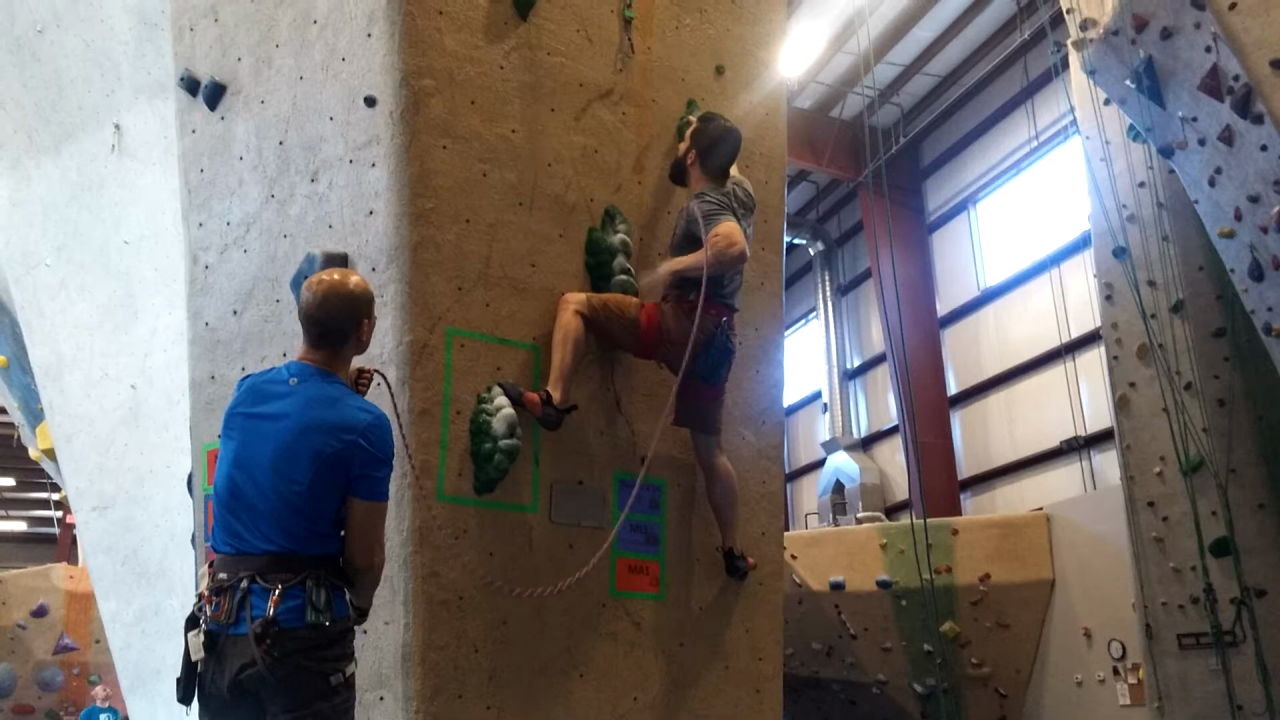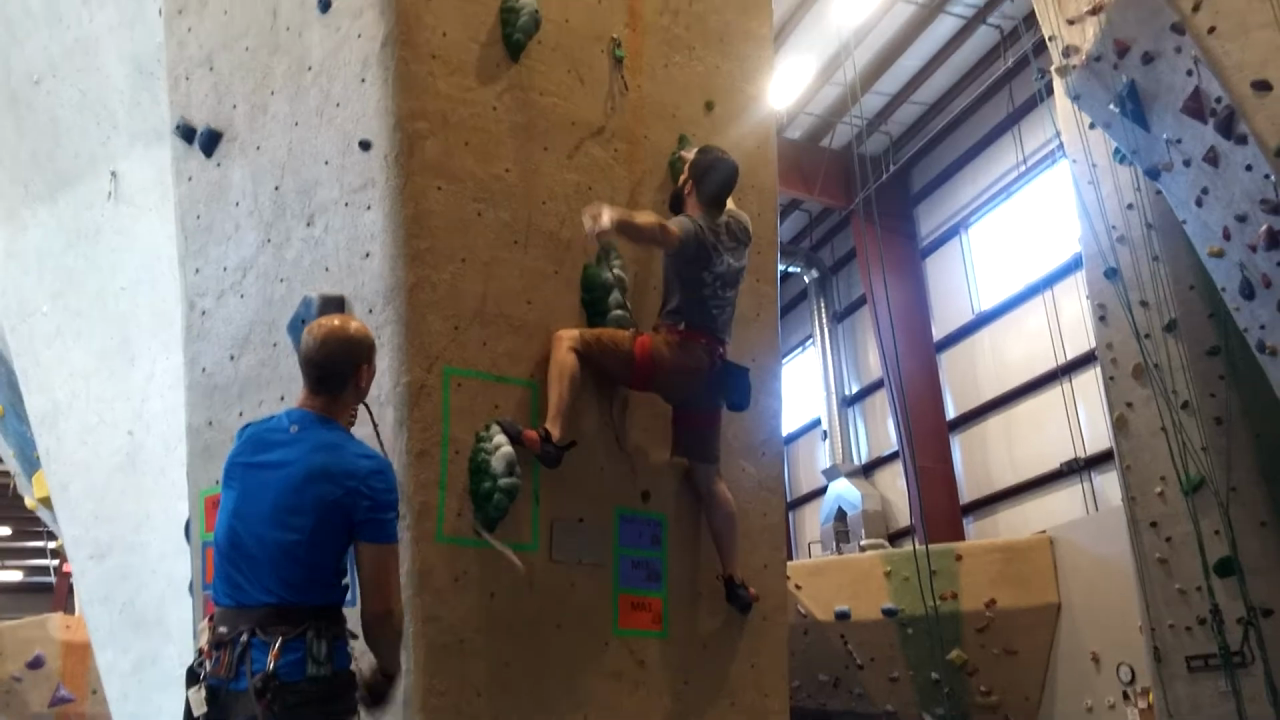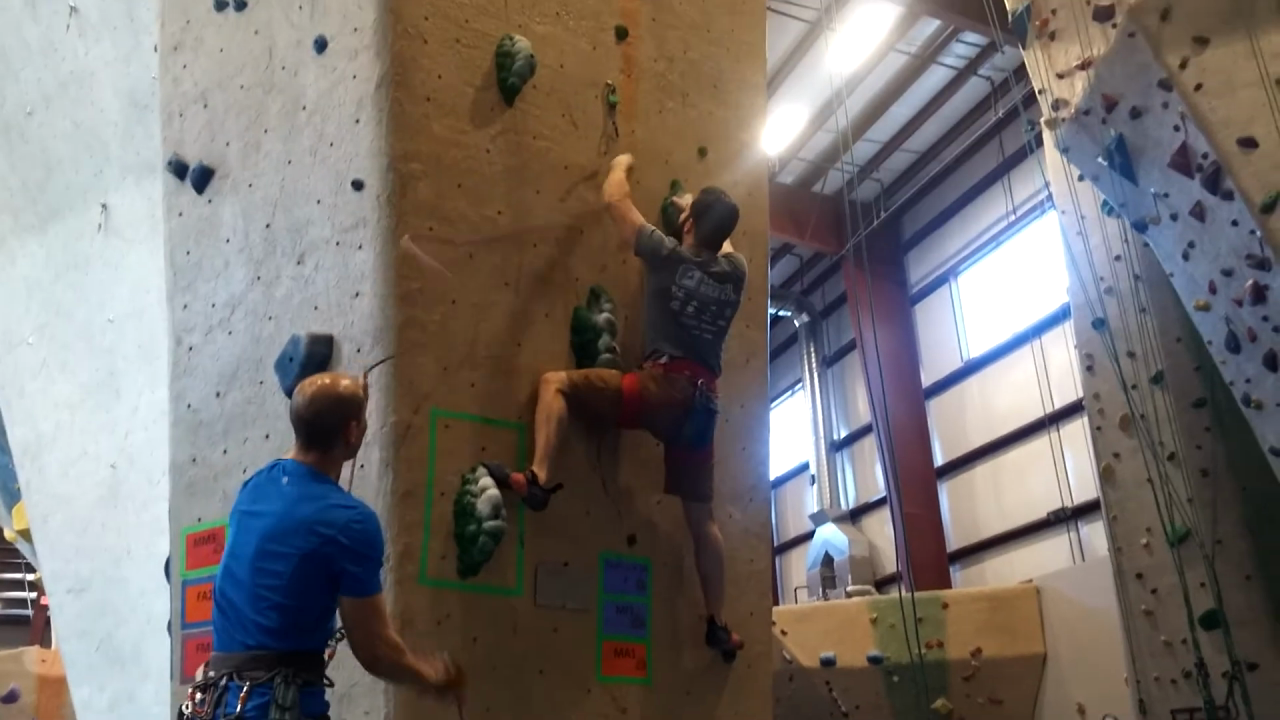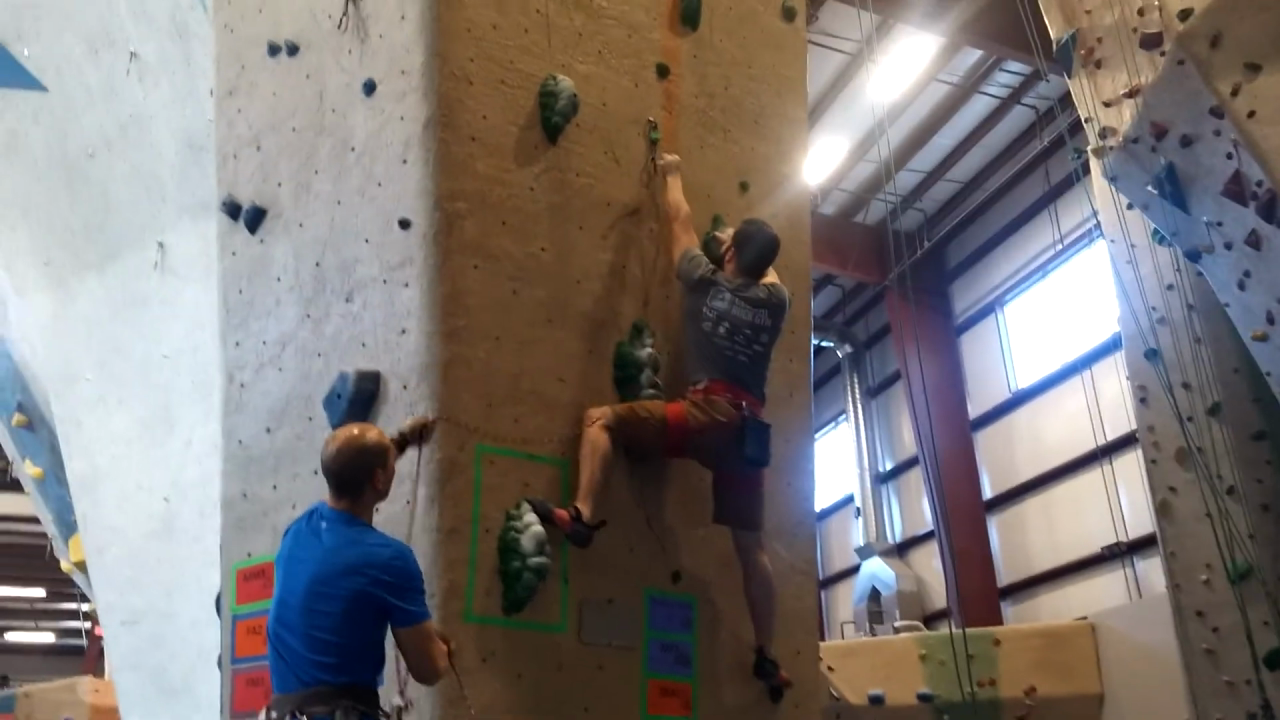
dt=0.4s
person 1, frame 1
left shoulder: (704, 203)
right shoulder: (740, 194)
left elbow: (734, 247)
right elbow: (728, 160)
left wrist: (672, 266)
right wrist: (714, 134)
left hip: (688, 323)
right hip: (716, 336)
left knee: (574, 304)
right knee: (709, 449)
left ankle: (553, 400)
right ankle: (734, 551)
person 1, frame 2
left shoulder: (692, 229)
right shoulder: (737, 228)
left elbow: (660, 232)
right elbow: (724, 196)
left wrist: (617, 217)
right wrist: (710, 166)
left hip: (677, 351)
right hip: (710, 364)
left knee: (567, 341)
right knee: (708, 477)
left ankle: (552, 437)
right ankle: (734, 580)
person 1, frame 3
left shoulder: (669, 257)
right shoulder: (733, 273)
left elbow: (616, 200)
right elbow: (723, 239)
left wrist: (620, 166)
right wrist: (705, 208)
left hip: (662, 387)
right hip: (700, 401)
left knee: (555, 383)
right knee: (701, 518)
left ankle: (539, 479)
right ankle: (717, 623)
person 1, frame 4
left shoulder: (706, 283)
right shoulder: (774, 302)
left elbow: (680, 221)
right elbow: (768, 271)
left wrist: (672, 174)
right wrist: (748, 243)
left hip: (707, 415)
right hip: (747, 429)
left knee: (599, 419)
right knee: (751, 548)
left ankle: (582, 516)
right ankle: (766, 657)
person 2, frame 1
left shoulder: (246, 393)
right shoulder: (364, 425)
right elbow: (364, 558)
right wrist: (359, 603)
left hip: (225, 622)
right hip: (302, 627)
person 2, frame 2
left shoulder: (248, 441)
right shoulder: (366, 472)
right elbow: (381, 608)
left wrist: (329, 433)
right wrist: (387, 671)
left hip: (226, 668)
right hip: (303, 676)
person 2, frame 3
left shoulder: (260, 483)
right shoulder: (350, 521)
left elbow: (305, 460)
right elbow: (374, 650)
left wrist: (349, 395)
right wrist: (431, 676)
person 2, frame 4
left shoulder: (300, 529)
right shoulder: (389, 559)
left elbow: (352, 471)
right elbow: (427, 670)
left wrist: (400, 440)
right wrist: (441, 651)
